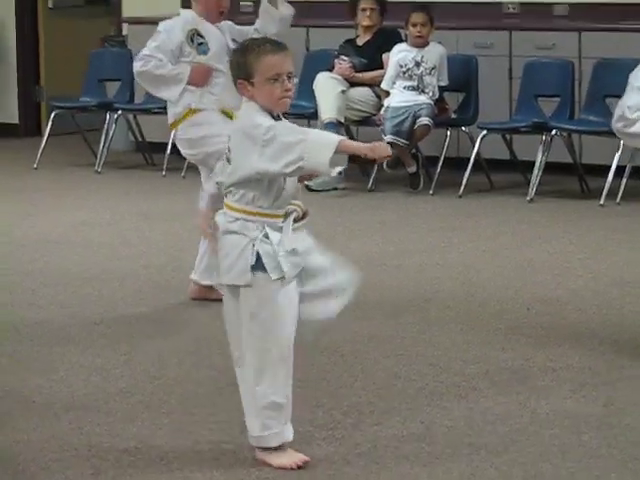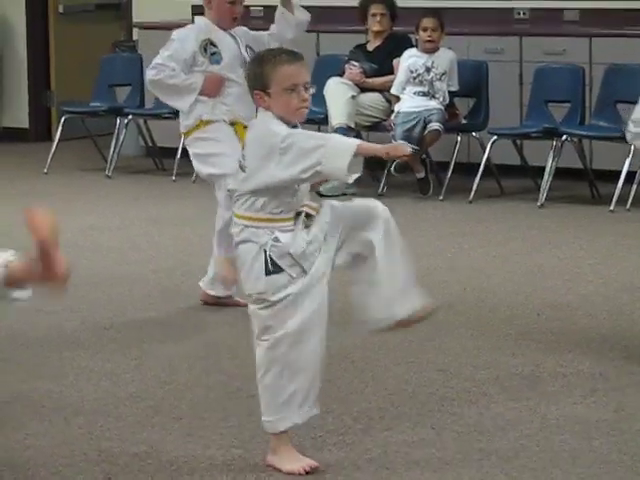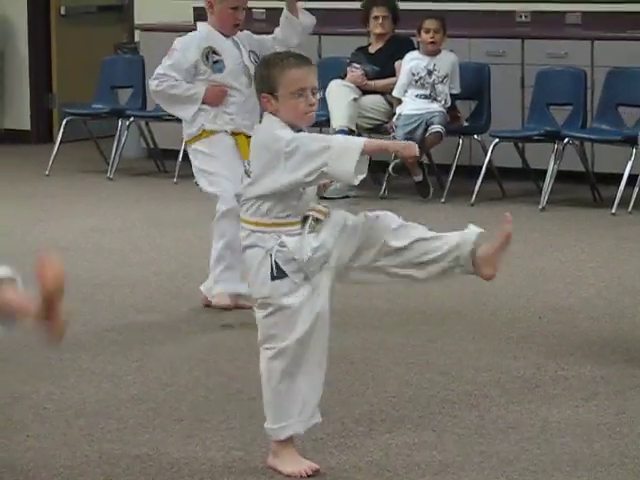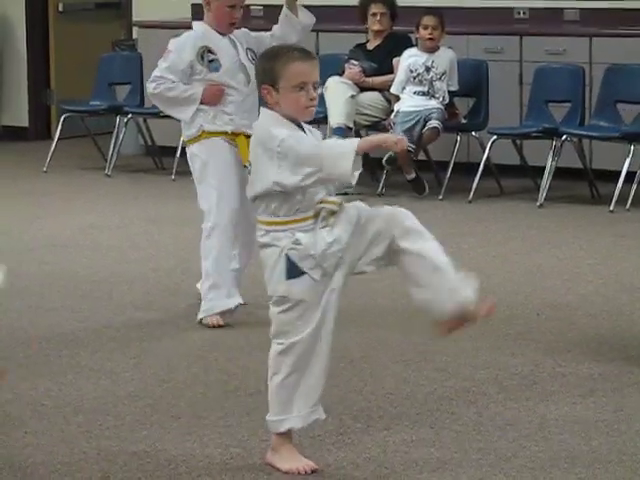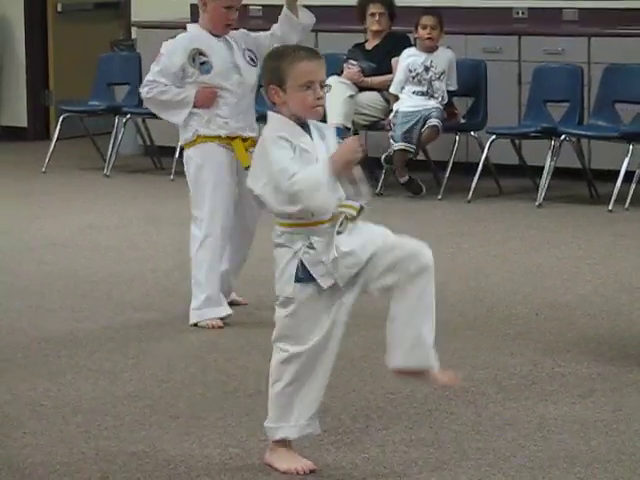
dt=0.1s
person 1, frame 1
left shoulder: (274, 123)
right shoulder: (254, 126)
right elbow: (301, 142)
left wrist: (296, 173)
right wrist: (360, 148)
left hip: (279, 236)
right hip: (251, 245)
left knee: (334, 285)
right knee: (267, 340)
right ankle: (269, 439)
person 1, frame 2
left shoulder: (289, 131)
right shoulder: (268, 136)
right elbow: (318, 147)
right wrist: (379, 148)
left hip: (302, 235)
right hip: (269, 249)
left knee: (372, 216)
right knee: (287, 339)
left ankle: (397, 304)
right ankle: (280, 442)
person 1, frame 3
left shoulder: (297, 136)
right shoulder: (271, 138)
right elbow: (325, 151)
right wrist: (381, 144)
left hip: (316, 238)
right hip: (279, 255)
left knee: (383, 230)
right knee: (287, 346)
left ankle: (473, 253)
right ankle: (281, 445)
person 1, frame 4
left shoulder: (302, 130)
right shoulder: (271, 135)
right elbow: (318, 156)
right wrist: (375, 141)
left hip: (332, 229)
right hip: (293, 250)
left knee: (397, 225)
right knee: (299, 341)
left ankle: (452, 303)
right ankle: (280, 440)
person 1, frame 5
left shoulder: (319, 131)
right shoulder: (275, 141)
right elbow: (300, 192)
left wrist: (345, 169)
right wrist: (334, 164)
left hip: (348, 237)
right hip: (307, 255)
left knee: (413, 258)
right knee: (301, 348)
left ankle: (413, 357)
right ankle: (280, 442)
person 2, frame 1
left shoulder: (227, 31)
right shoulder: (176, 28)
left elbow: (264, 34)
right elbow: (144, 66)
right wrist: (186, 75)
left hip: (225, 124)
right hip: (197, 121)
left ankle: (205, 281)
right ankle: (208, 210)
person 2, frame 2
left shoulder: (242, 38)
right shoulder: (190, 37)
left elbow: (281, 40)
right elbow: (157, 75)
right wrist: (198, 84)
left hip: (238, 136)
right hip: (209, 132)
left ankle: (217, 288)
right ankle: (228, 257)
person 2, frame 3
left shoulder: (246, 43)
right shoulder: (192, 44)
left elbow: (285, 43)
right elbow: (160, 84)
right wrist: (201, 93)
left hip: (244, 144)
right hip: (211, 141)
right knee: (233, 202)
left ankle: (225, 285)
right ankle: (224, 285)
person 2, frame 4
left shoulder: (244, 40)
right shoulder: (188, 44)
left elbow: (284, 41)
right elbow: (158, 86)
right wrist: (198, 94)
left hip: (244, 144)
right hip: (211, 145)
left knee: (246, 220)
right knee: (222, 219)
left ankle: (217, 291)
right ankle: (215, 303)
person 2, frame 5
left shoulder: (243, 42)
right shoulder: (182, 47)
left elbow: (282, 41)
right elbow: (151, 89)
right wrist: (189, 99)
left hip: (243, 149)
right hip: (207, 150)
left knee: (243, 223)
right knee: (212, 225)
left ankle: (218, 287)
right ankle: (206, 307)
person 3, frame 1
left shoulder: (438, 51)
right shoulder: (398, 50)
left elbow: (440, 83)
right elbow: (387, 85)
left wrist: (440, 103)
right wrist: (386, 106)
left hip: (424, 101)
right hip: (398, 101)
left knee: (425, 123)
right knee: (390, 134)
left ankle: (401, 153)
right ankle: (411, 162)
person 3, frame 2
left shoulder: (449, 56)
right shoulder: (409, 55)
left elbow: (451, 88)
right elbow: (397, 90)
left wrist: (450, 108)
right wrist: (396, 111)
left hip: (434, 106)
right hip: (409, 106)
left knee: (435, 128)
right knee: (401, 138)
left ankle: (411, 157)
right ankle: (419, 169)
person 3, frame 3
left shoulder: (451, 59)
right shoulder: (410, 58)
left elbow: (452, 91)
right elbow: (398, 93)
left wrist: (452, 111)
right wrist: (398, 114)
left hip: (436, 109)
right hip: (411, 109)
left knee: (437, 132)
right knee: (402, 141)
left ankle: (409, 160)
right ankle: (417, 174)
person 3, frame 4
left shoulder: (449, 56)
right shoulder: (408, 55)
left elbow: (450, 88)
right elbow: (396, 89)
left wrist: (450, 108)
right wrist: (396, 111)
left hip: (434, 106)
right hip: (408, 106)
left knee: (434, 127)
left ankle: (403, 155)
right ankle: (410, 172)
person 3, frame 5
left shoulder: (447, 55)
right shoulder: (407, 55)
left elbow: (449, 87)
right elbow: (395, 89)
left wrist: (449, 107)
right wrist: (395, 110)
left hip: (433, 106)
right hip: (407, 106)
left knee: (433, 127)
right knee: (400, 140)
left ankle: (398, 153)
right ankle: (402, 175)
person 4, frame 1
left shoulder: (389, 35)
right shoulder: (346, 45)
right elbow: (335, 75)
left wrist: (354, 76)
right wrist: (338, 72)
left hip: (375, 96)
right hip: (344, 95)
left knee: (330, 101)
right knee: (324, 77)
person 4, frame 2
left shoulder: (400, 41)
right shoulder: (357, 50)
right elbow: (347, 79)
left wrist: (364, 81)
right wrist: (349, 77)
left hip: (387, 101)
right hip: (353, 99)
left knee: (341, 103)
right knee: (335, 83)
person 4, frame 3
left shoulder: (403, 43)
right shoulder: (358, 53)
right elbow: (348, 79)
left wrist: (366, 84)
right wrist: (350, 79)
left hip: (387, 103)
right knee: (336, 85)
person 4, frame 4
left shoulder: (401, 41)
right shoulder: (356, 50)
right elbow: (344, 79)
left wrist: (363, 81)
right wrist: (348, 77)
left hip: (385, 99)
right hip: (354, 98)
right knee: (335, 83)
right ankle: (340, 137)
person 4, frame 5
left shoulder: (399, 40)
right shoulder: (355, 50)
right elbow: (341, 79)
left wrist: (362, 81)
right wrist: (346, 78)
left hip: (384, 99)
right hip: (354, 98)
right knee: (334, 82)
